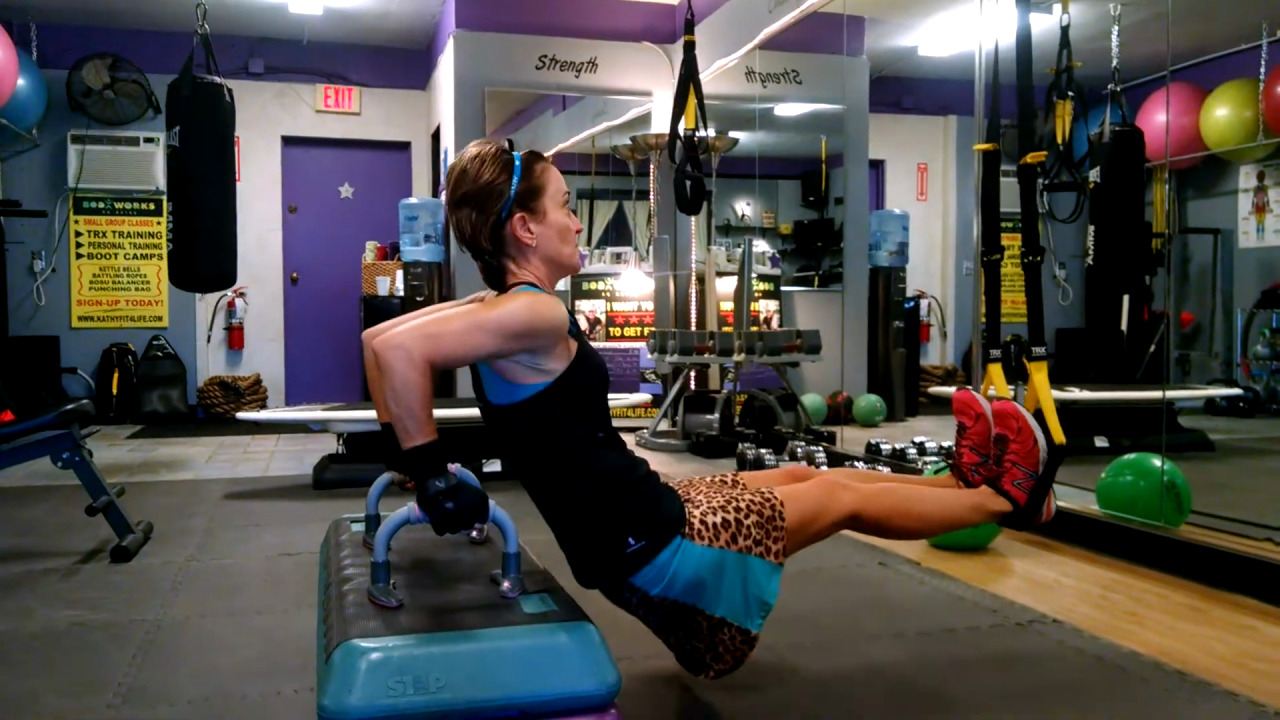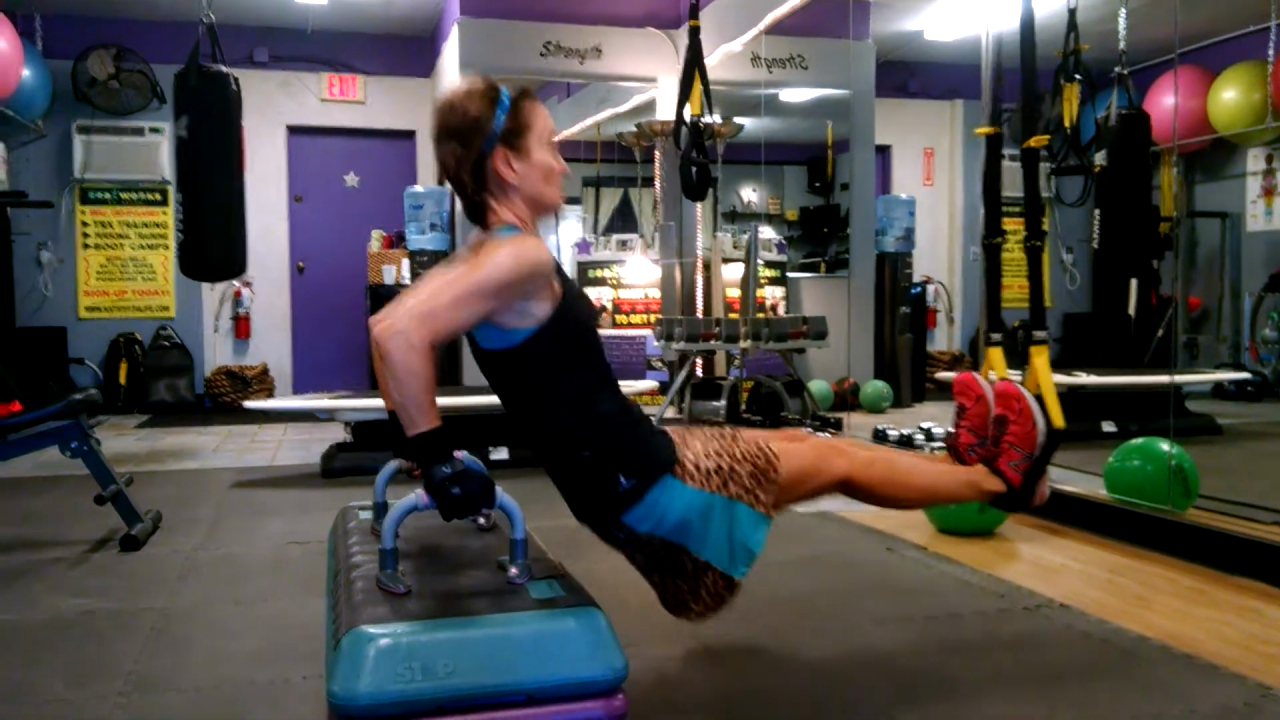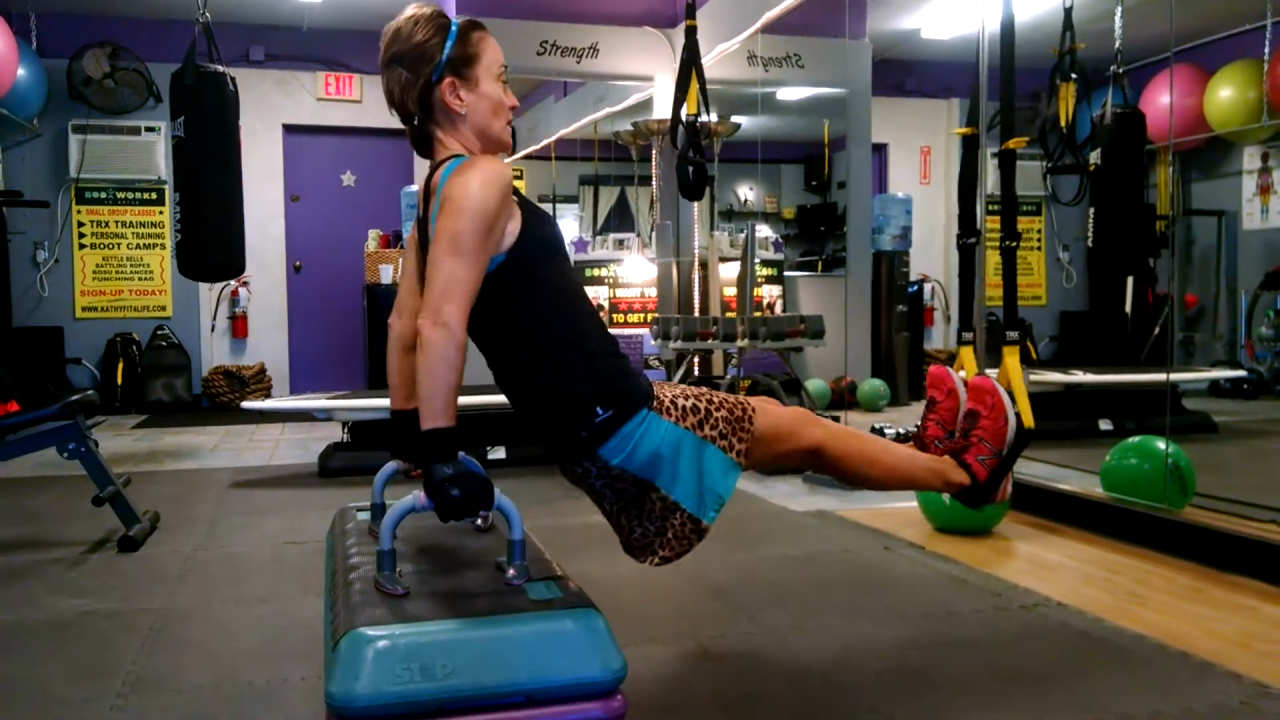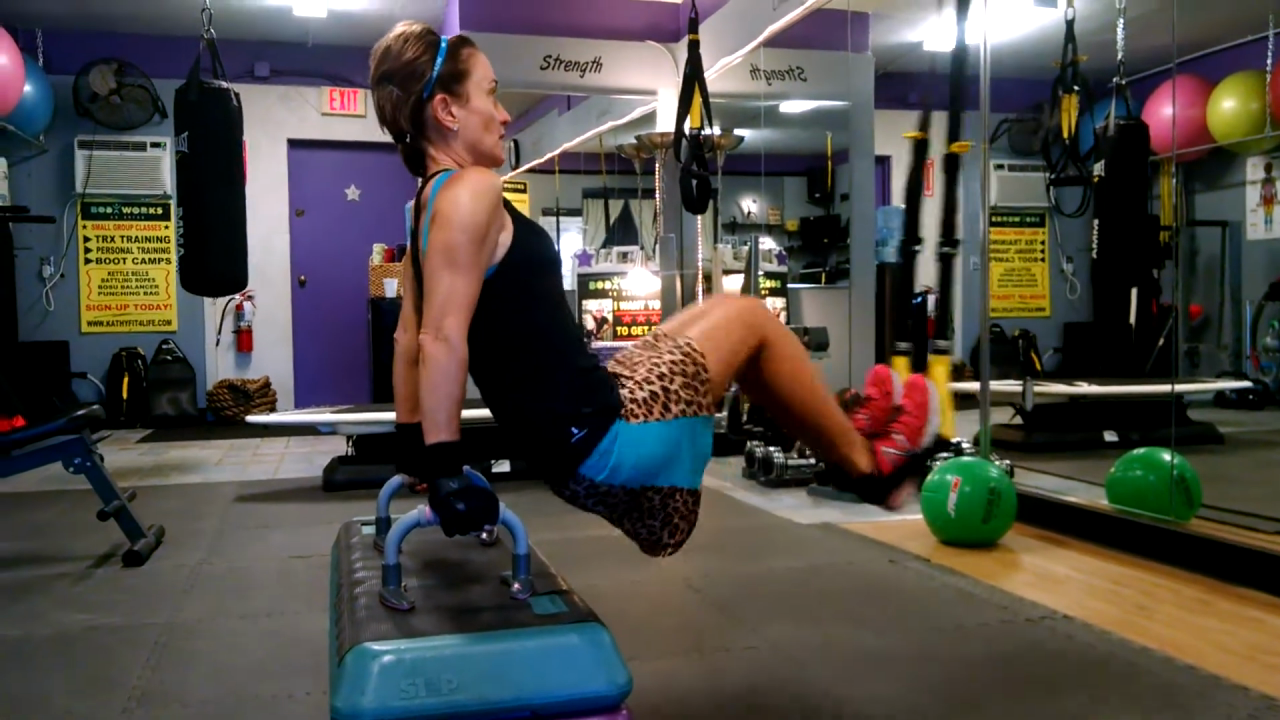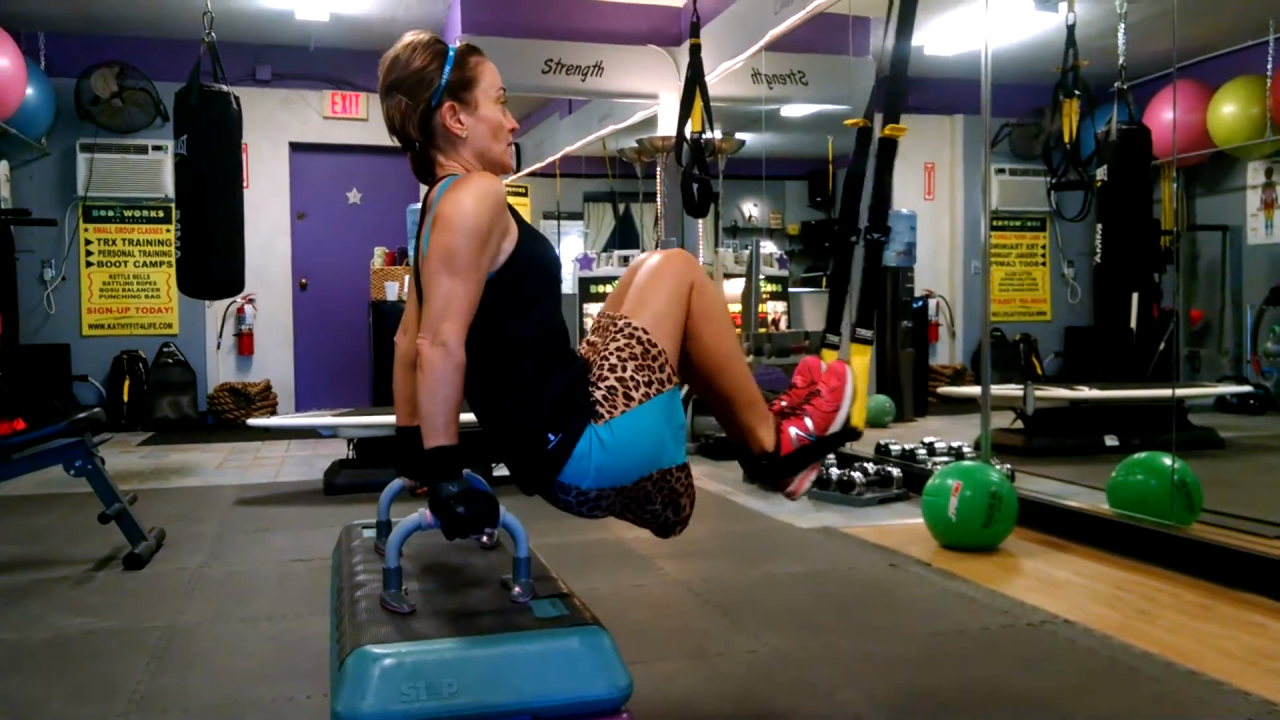
dt=0.4s
person 1, frame 1
left shoulder: (495, 308)
right shoulder: (536, 314)
left elbow: (386, 348)
right elbow: (390, 349)
left wrist: (411, 460)
right wrist: (432, 475)
left hip: (638, 518)
right hip: (648, 547)
left knee: (800, 476)
right knee: (842, 495)
left ankle: (963, 484)
right ankle: (1004, 499)
person 1, frame 2
left shoulder: (487, 254)
right shoulder: (521, 258)
left elbow: (390, 328)
right elbow: (397, 334)
left wrist: (419, 446)
right wrist: (437, 459)
left hip: (631, 469)
right hip: (640, 489)
left knee: (796, 440)
right knee: (835, 462)
left ankle: (960, 463)
right ankle: (997, 481)
person 1, frame 3
left shoulder: (440, 192)
right shoulder: (480, 182)
left elbow: (404, 328)
right elbow: (441, 326)
left wrist: (413, 440)
right wrist: (441, 455)
left hip: (590, 428)
right hip: (613, 425)
left knee: (767, 414)
right knee: (803, 430)
left ankle: (922, 457)
right ankle: (965, 475)
person 1, frame 4
left shoulder: (434, 203)
right shoulder: (470, 192)
left elbow: (410, 343)
right elbow: (443, 341)
left wrist: (415, 456)
right wrist: (445, 470)
left hip: (573, 437)
right hip: (600, 445)
left knee: (713, 318)
right knee: (747, 315)
left ankle: (846, 439)
right ankle: (866, 461)
person 1, frame 5
left shoulder: (442, 206)
right shoulder: (474, 195)
left elbow: (410, 344)
right elbow: (441, 345)
left wrist: (415, 458)
right wrist: (445, 475)
left hip: (558, 449)
right hip: (580, 454)
left knee: (657, 274)
right knee: (675, 270)
left ankle: (761, 429)
right ankle: (770, 441)
